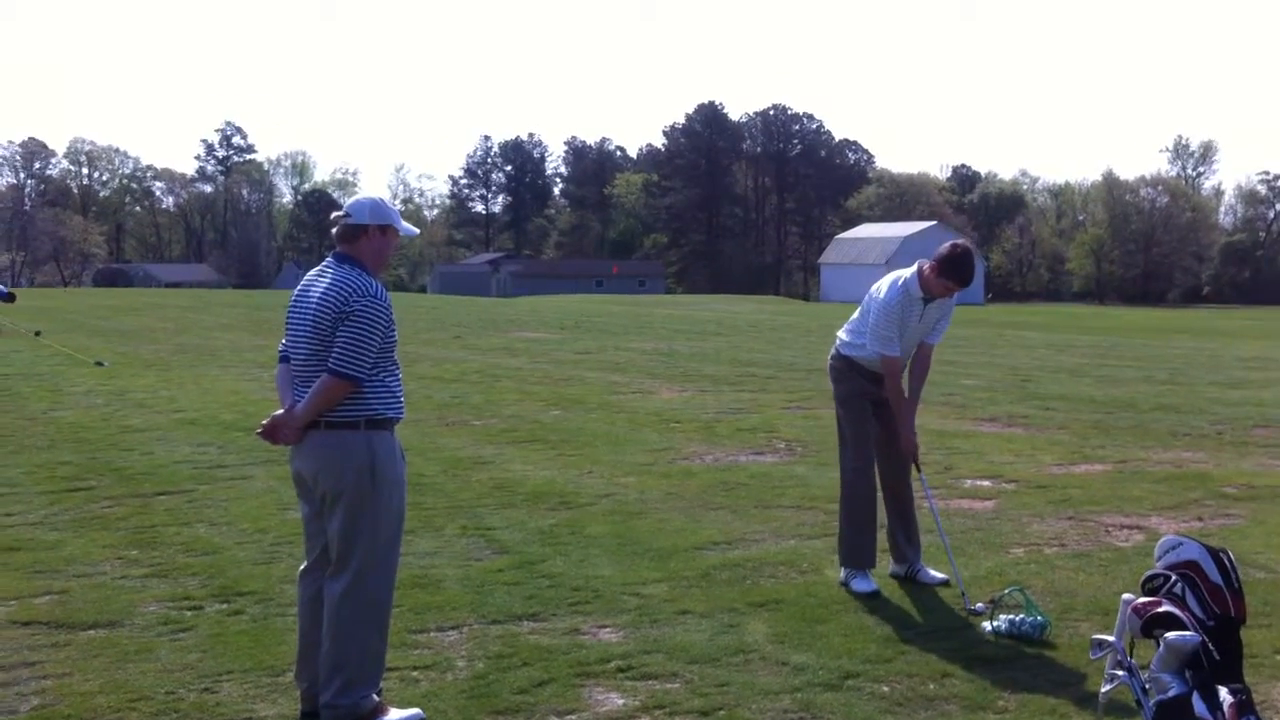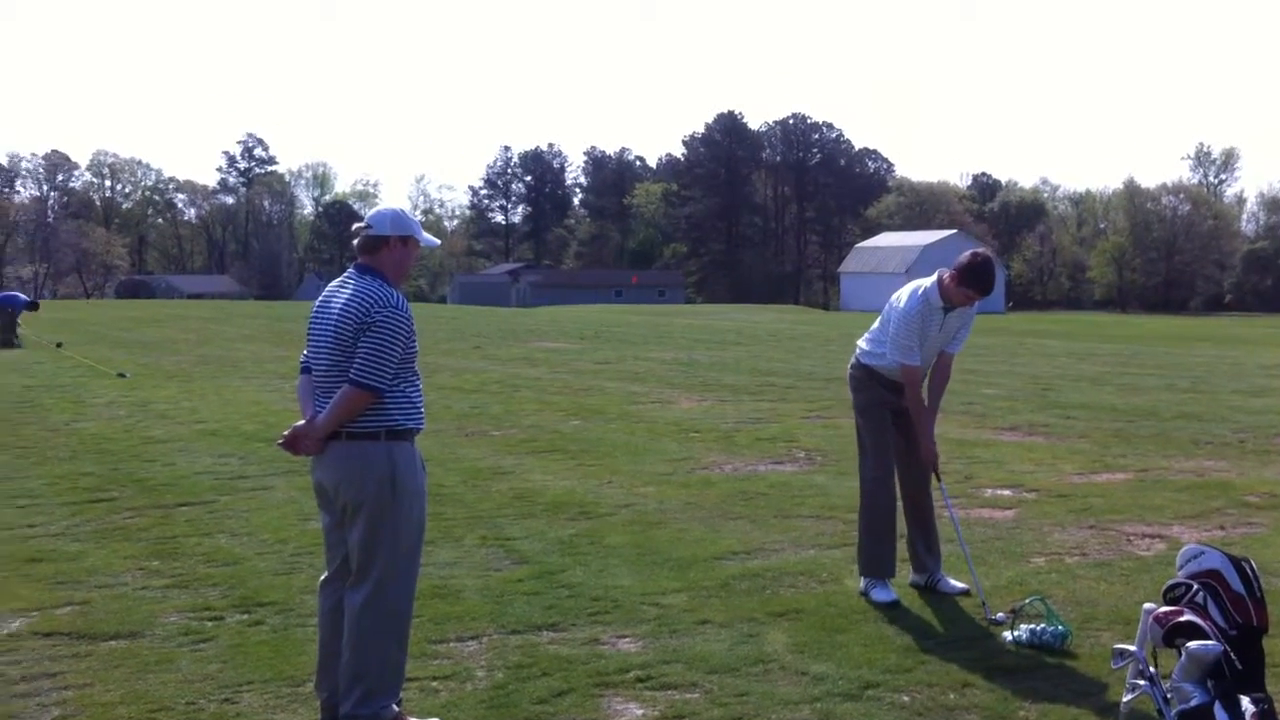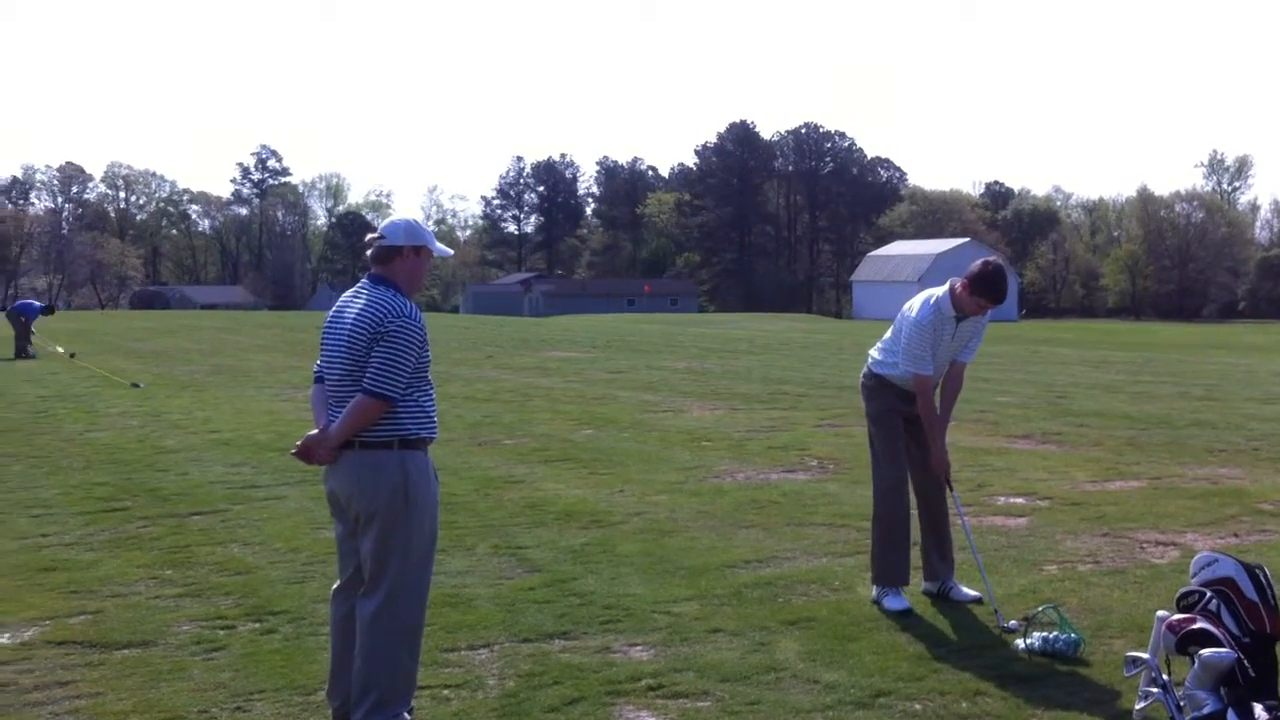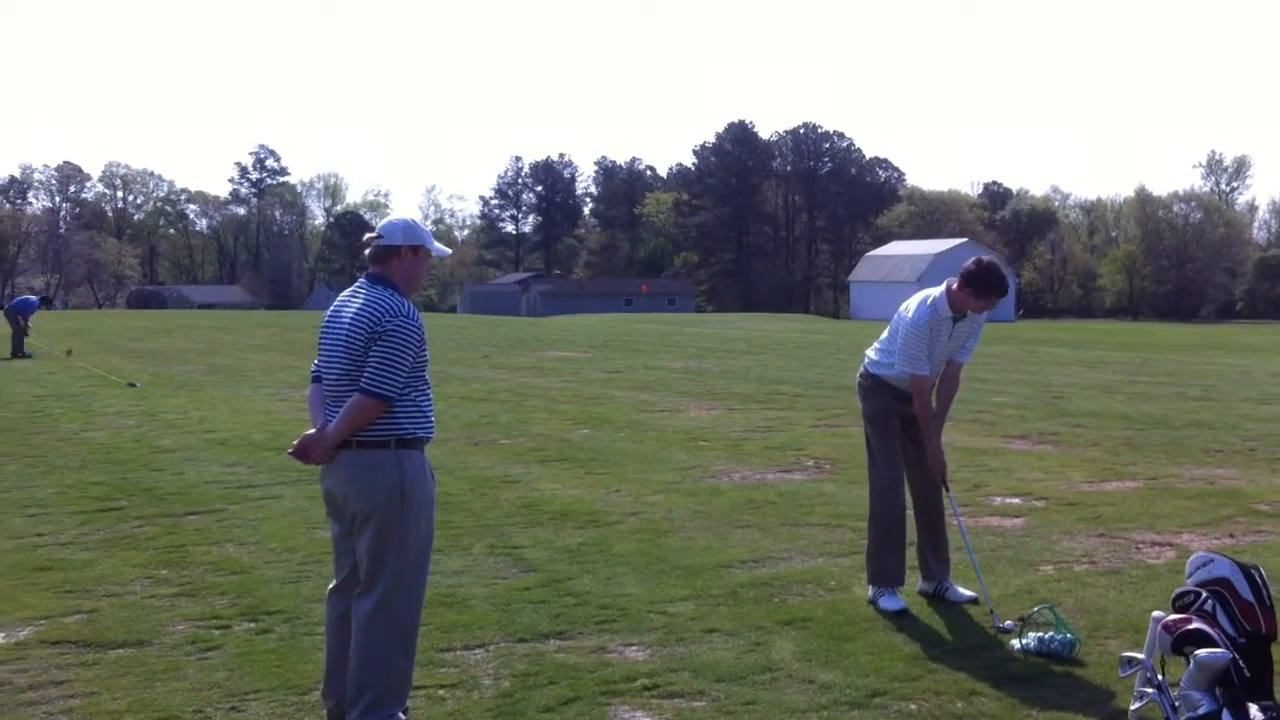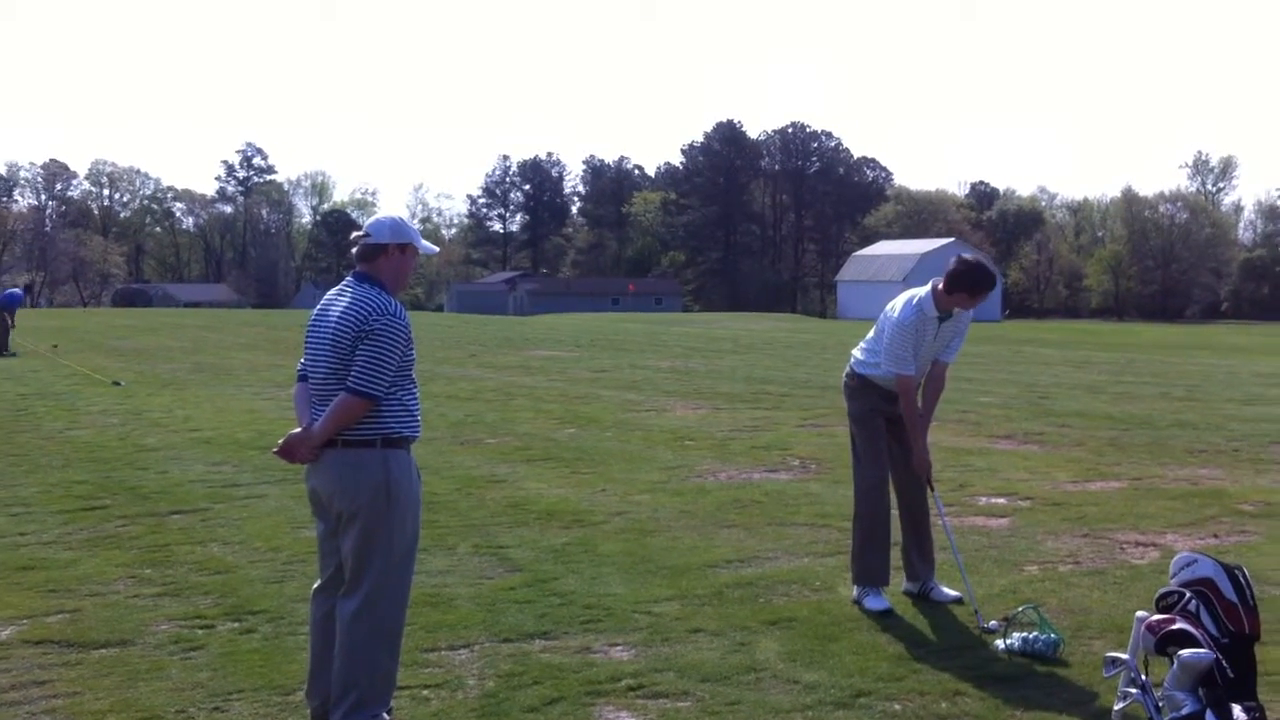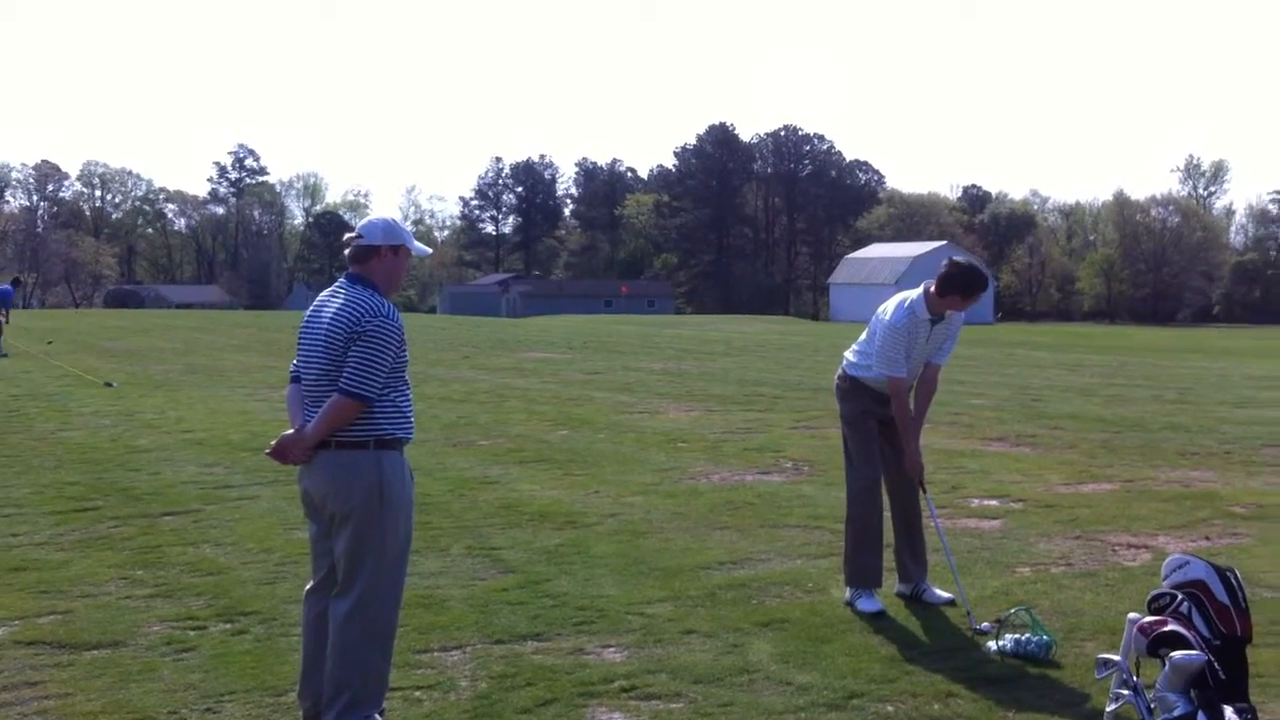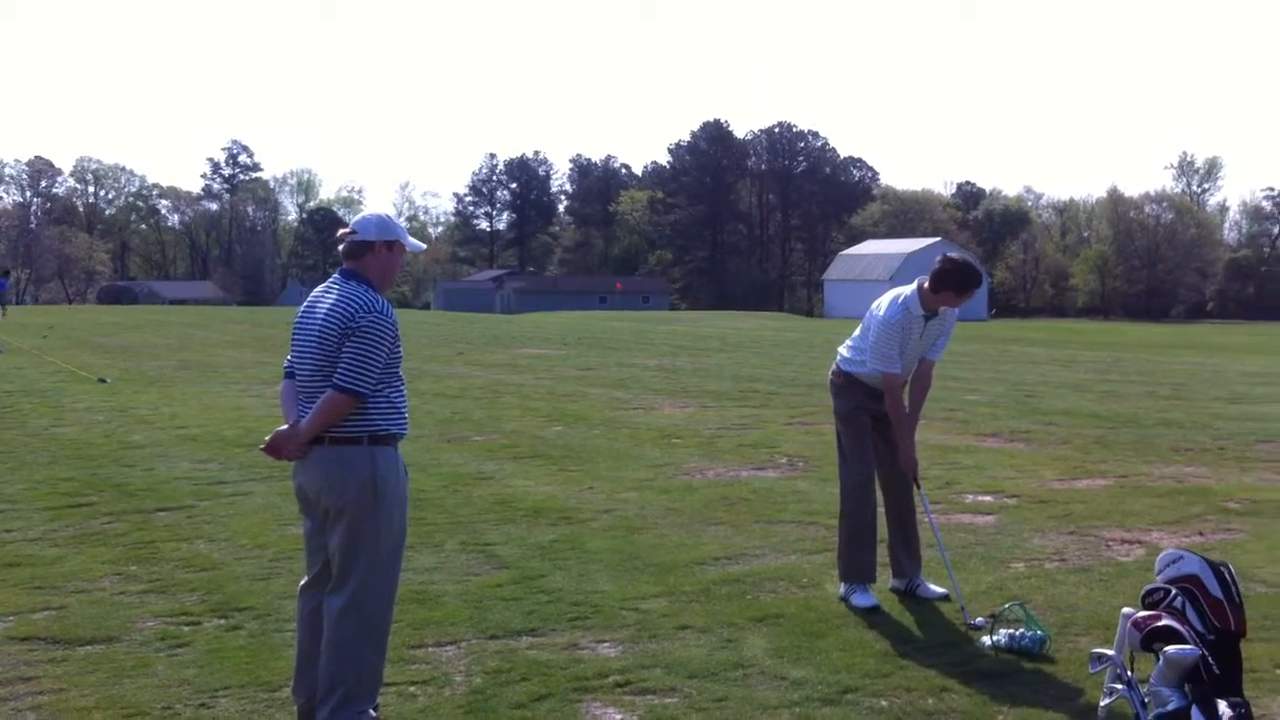
dt=0.1s
person 1, frame 1
left shoulder: (308, 285)
right shoulder: (368, 294)
left elbow: (287, 361)
right elbow: (343, 378)
left wrist: (290, 415)
right wrist: (295, 421)
left hip: (313, 447)
right hip: (360, 447)
left knee: (320, 569)
right knee: (360, 577)
person 1, frame 2
left shoulder: (329, 296)
right shoulder: (387, 305)
left elbow: (309, 371)
right elbow: (363, 388)
left wrist: (311, 425)
right wrist: (317, 431)
left hip: (334, 457)
right hip: (379, 457)
left knee: (341, 580)
right knee: (381, 587)
person 1, frame 3
left shoulder: (343, 306)
right shoulder: (401, 314)
left elbow: (323, 381)
right elbow: (377, 397)
left wrist: (324, 434)
right wrist: (330, 442)
left hip: (347, 467)
right hip: (393, 467)
left knee: (353, 589)
right knee: (393, 596)
person 1, frame 4
left shoulder: (341, 305)
right shoulder: (399, 315)
left elbow: (320, 380)
right elbow: (374, 397)
left wrist: (322, 436)
right wrist: (327, 440)
left hip: (343, 466)
right hip: (389, 466)
left knee: (350, 587)
right knee: (389, 595)
person 1, frame 5
left shoulder: (328, 303)
right shoulder: (387, 313)
left elbow: (306, 379)
right elbow: (361, 396)
left wrist: (308, 435)
right wrist: (312, 440)
left hip: (329, 465)
right hip: (375, 465)
left knee: (334, 587)
right knee: (373, 595)
person 1, frame 6
left shoulder: (321, 304)
right shoulder: (380, 315)
left elbow: (298, 381)
right elbow: (352, 397)
left wrist: (300, 435)
right wrist: (305, 441)
left hip: (321, 467)
right hip: (368, 467)
left knee: (327, 589)
right knee: (366, 597)
person 1, frame 7
left shoulder: (315, 300)
right shoulder: (374, 311)
left elbow: (292, 376)
right elbow: (348, 393)
left wrist: (294, 431)
right wrist: (299, 436)
left hip: (316, 462)
right hip: (362, 463)
left knee: (321, 585)
right knee: (360, 592)
person 2, frame 1
left shoulder: (945, 298)
right shoulder: (890, 296)
left elbow: (922, 357)
right elbow: (892, 370)
left wrist: (910, 420)
right wrist: (904, 428)
left hip: (886, 374)
right hip: (852, 369)
left knee: (898, 467)
right knee: (859, 466)
left ankle: (906, 559)
right ankle: (854, 566)
person 2, frame 2
left shoulder: (966, 308)
right shoulder: (911, 305)
left elbow: (942, 366)
right elbow: (912, 380)
left wrist: (929, 429)
right wrist: (923, 439)
left hip: (907, 384)
right hip: (872, 379)
left knee: (918, 476)
right knee: (879, 475)
left ankle: (926, 569)
right ankle: (873, 576)
person 2, frame 3
left shoulder: (978, 316)
right shoulder: (923, 315)
left elbow: (954, 376)
right elbow: (924, 390)
left wrist: (940, 438)
right wrist: (936, 447)
left hip: (919, 392)
right hip: (885, 388)
left knee: (933, 485)
right knee: (892, 484)
left ankle: (939, 577)
right ankle: (886, 584)
person 2, frame 4
left shoulder: (975, 317)
right shoulder: (919, 315)
left elbow: (950, 377)
right elbow: (920, 389)
left wrist: (936, 438)
right wrist: (932, 447)
left hip: (916, 392)
right hip: (882, 389)
left knee: (929, 485)
right knee: (888, 484)
left ankle: (935, 577)
right ankle: (882, 584)
person 2, frame 5
left shoulder: (961, 316)
right shoulder: (905, 315)
left elbow: (935, 377)
right elbow: (906, 389)
left wrist: (921, 439)
right wrist: (918, 447)
left hip: (901, 392)
right hip: (867, 389)
left knee: (914, 485)
right knee: (873, 485)
left ankle: (919, 578)
right ankle: (867, 584)
person 2, frame 6
left shoulder: (953, 319)
right shoulder: (897, 319)
left elbow: (928, 378)
right elbow: (898, 392)
left wrist: (914, 441)
right wrist: (910, 450)
left hip: (893, 394)
right hip: (860, 391)
left knee: (906, 487)
right knee: (865, 487)
left ankle: (912, 579)
right ankle: (860, 586)
person 2, frame 7
left shoulder: (946, 315)
right shoulder: (891, 314)
left elbow: (922, 374)
right elbow: (891, 388)
left wrist: (909, 437)
right wrist: (904, 446)
left hip: (886, 390)
right hip: (853, 387)
left knee: (900, 482)
right knee: (859, 482)
left ankle: (906, 574)
right ankle: (854, 581)
